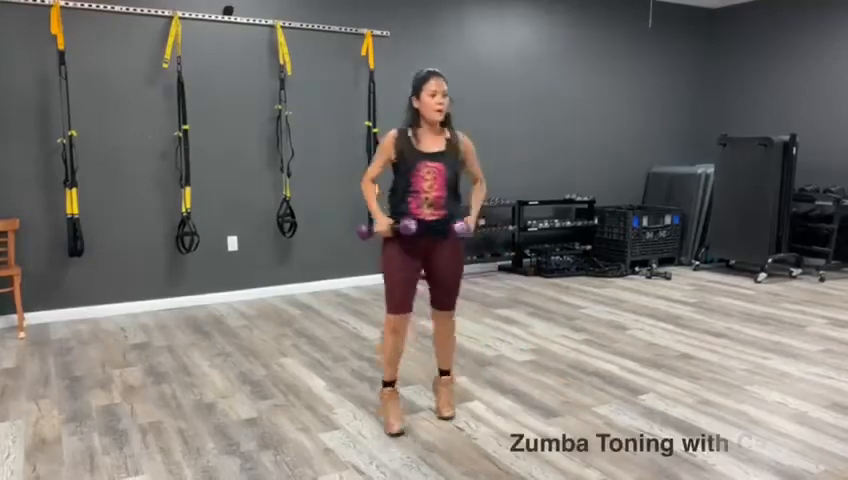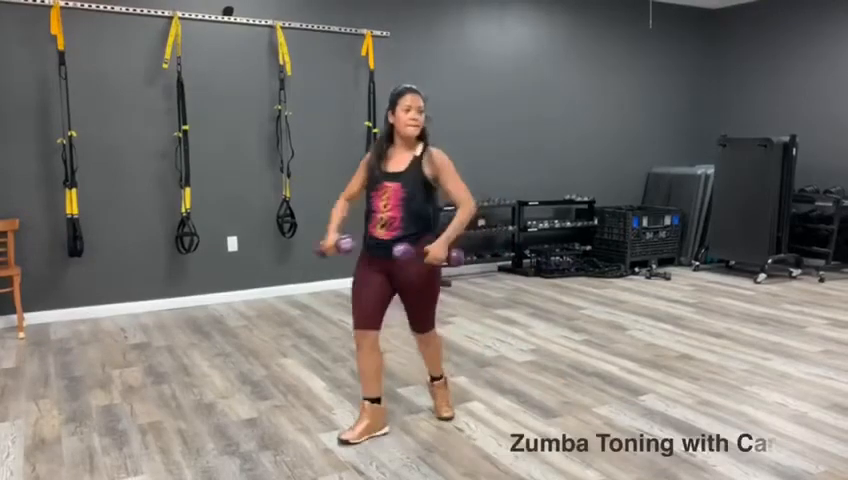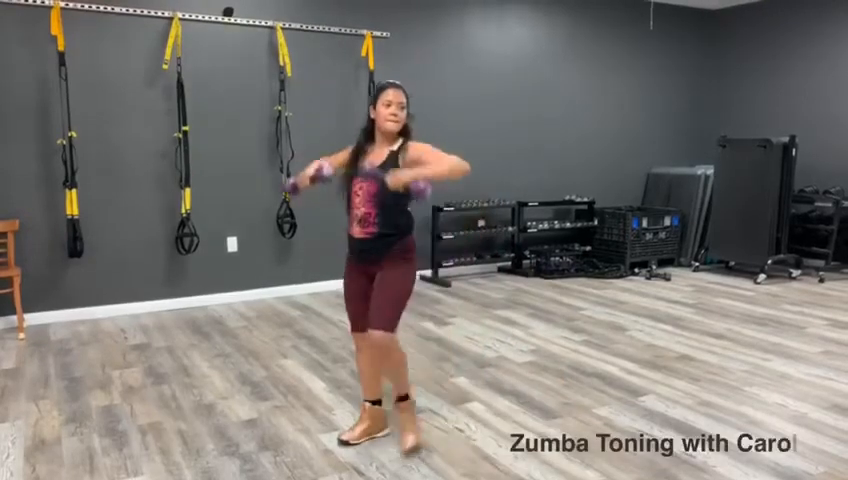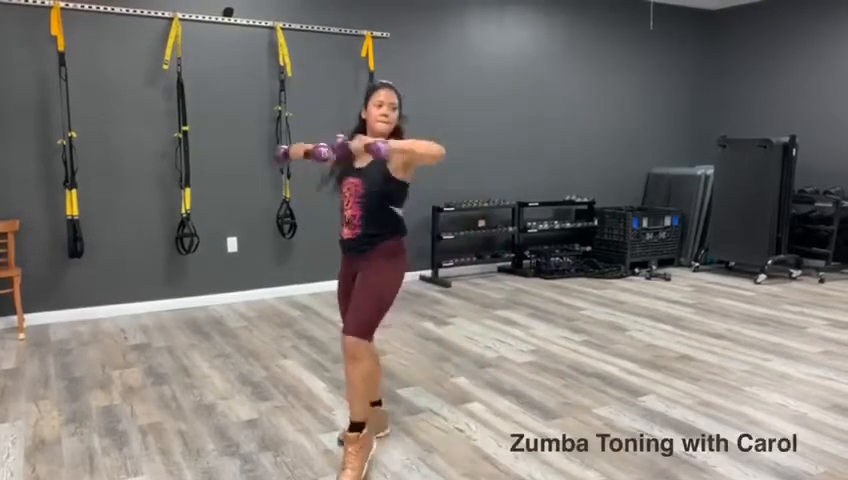
dt=0.2s
person 1, frame 1
left shoulder: (458, 141)
right shoulder: (397, 138)
left elbow: (479, 180)
right elbow: (368, 179)
left wrist: (473, 215)
right wrist: (377, 216)
left hip: (445, 240)
right hip: (402, 241)
left knee: (444, 313)
right knee: (396, 318)
left ankle: (444, 382)
right ankle: (390, 396)
person 1, frame 2
left shoulder: (433, 159)
right shoulder: (373, 158)
left elbow: (467, 205)
right elbow: (346, 198)
left wrist: (444, 241)
right wrist: (333, 231)
left hip: (417, 259)
right hip: (373, 259)
left knee: (424, 332)
right knee: (364, 334)
left ankle: (438, 385)
right ankle: (372, 412)
person 1, frame 3
left shoulder: (412, 152)
right shoulder: (357, 151)
left elbow: (461, 167)
right elbow: (326, 165)
left wrist: (413, 173)
right wrist: (311, 171)
left hip: (395, 257)
right hip: (358, 258)
left knee: (380, 336)
right knee: (361, 338)
left ankle: (405, 408)
right ankle: (373, 416)
person 1, frame 4
left shoulder: (400, 154)
right shoulder: (351, 154)
left elbow: (437, 152)
right elbow: (331, 160)
left wrist: (380, 142)
right wrist: (307, 151)
left hip: (384, 258)
right hip: (352, 257)
left knee: (357, 343)
right knee: (358, 343)
left ankle: (360, 441)
right ankle: (376, 416)
